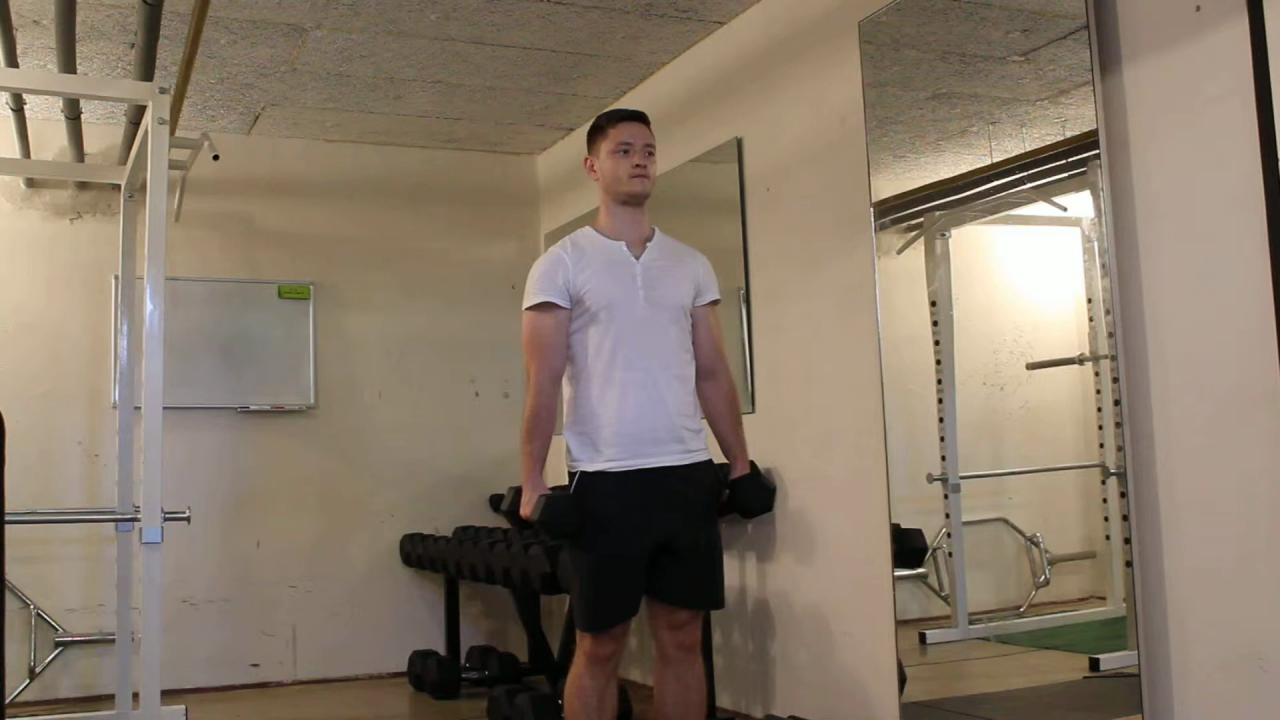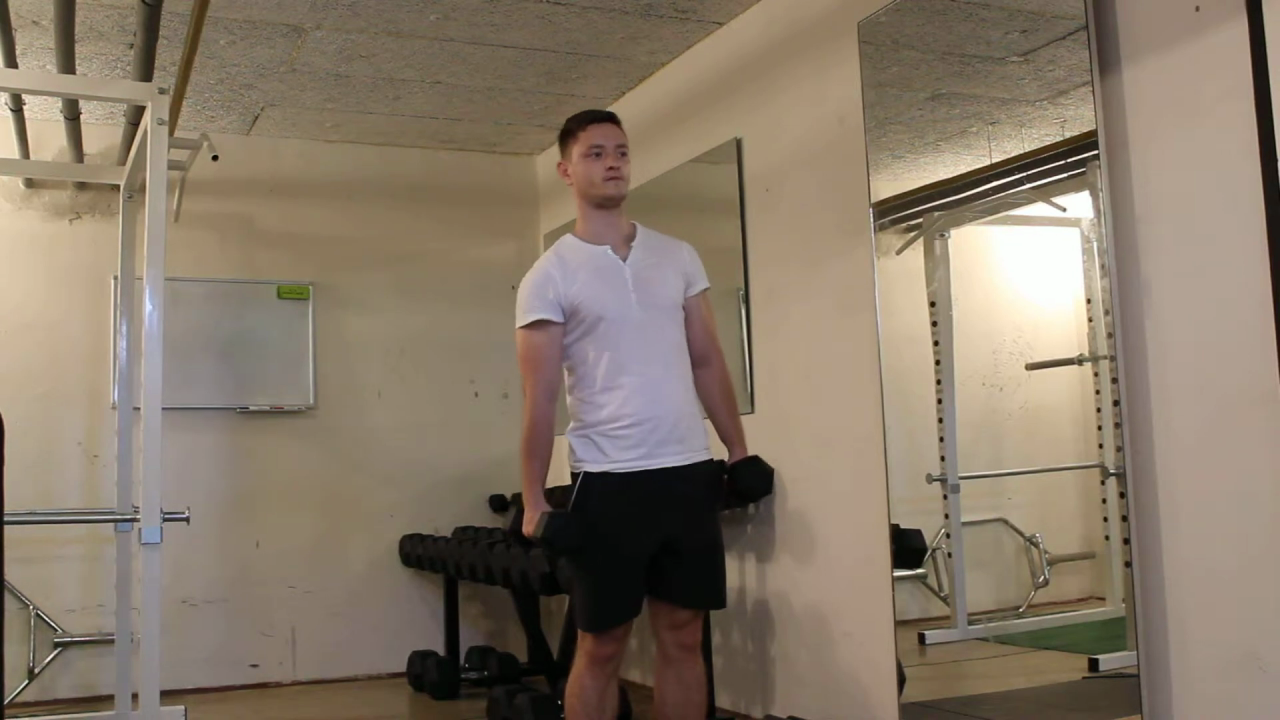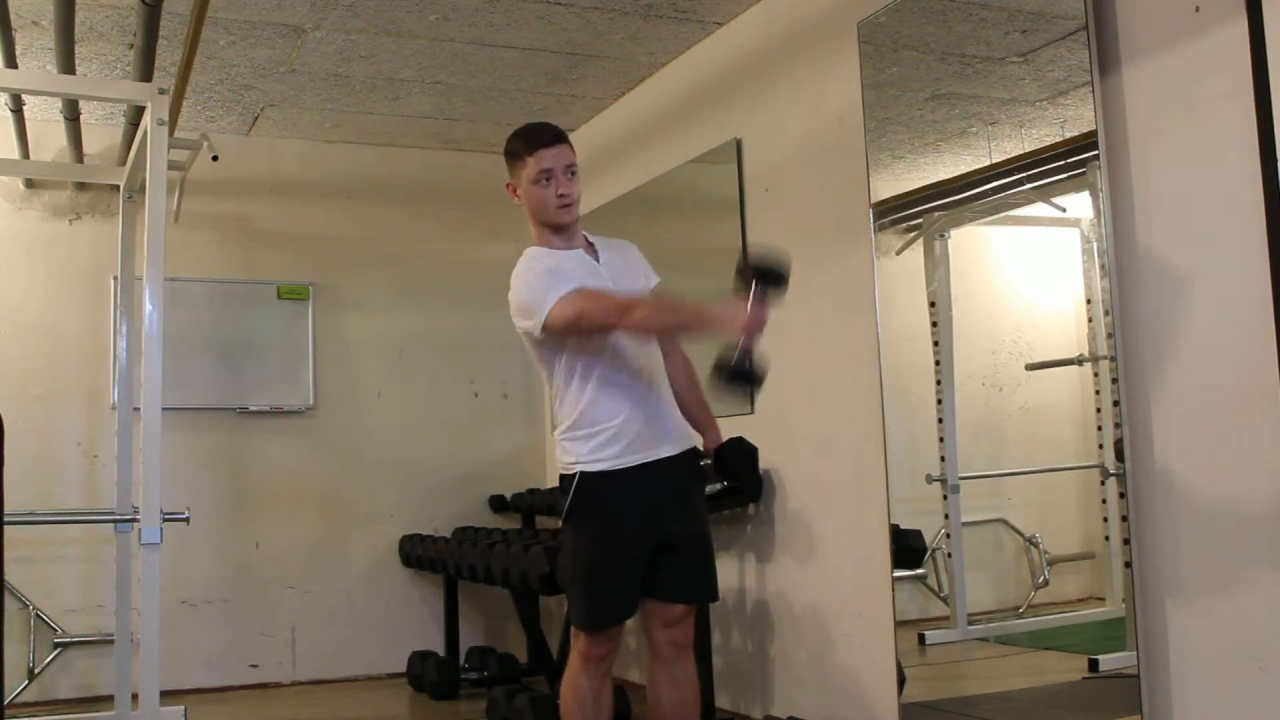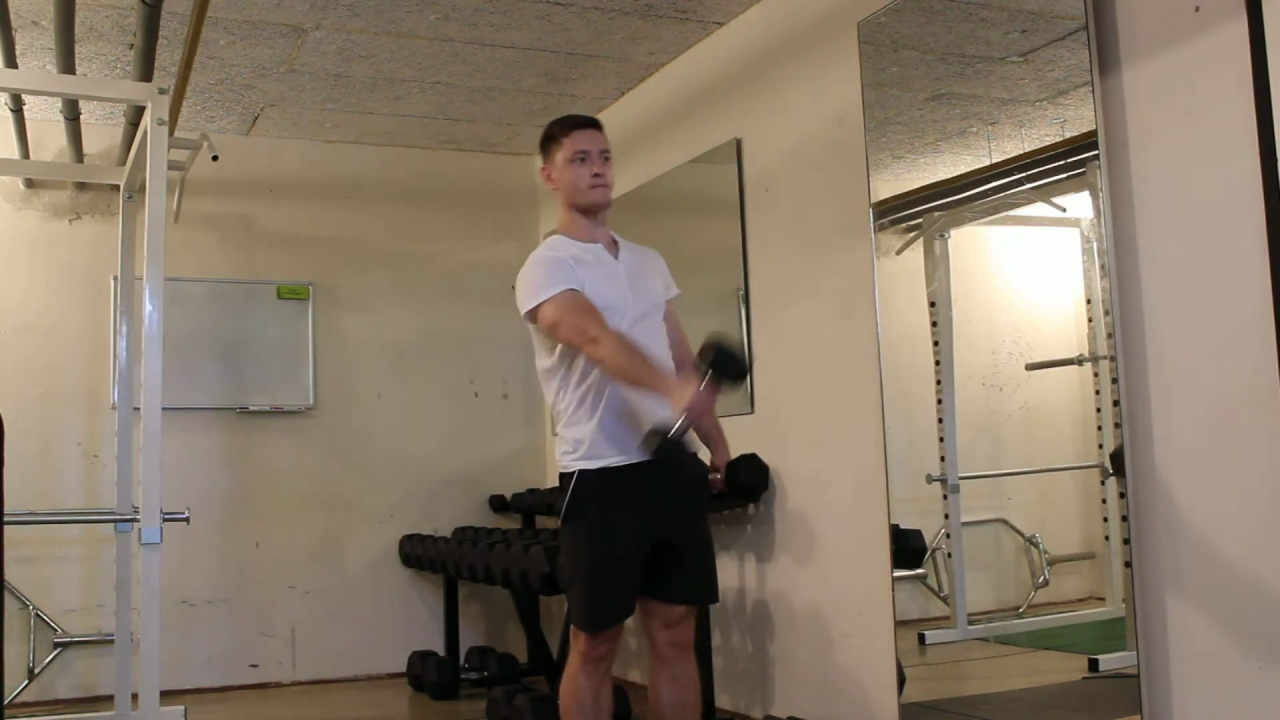
dt=1s
person 1, frame 1
left shoulder: (691, 264)
right shoulder: (562, 264)
left elbow: (713, 373)
right elbow: (543, 382)
left wrist: (741, 462)
right wrist: (532, 481)
left hip: (688, 474)
right hip: (606, 479)
left knee: (682, 637)
right knee: (600, 645)
person 1, frame 2
left shoulder: (677, 255)
right shoulder: (550, 277)
left elbow: (707, 362)
right elbow: (540, 398)
left wrist: (739, 447)
right wrist: (533, 500)
left hip: (690, 473)
right hip: (610, 481)
left knee: (683, 635)
right knee: (602, 645)
person 1, frame 3
left shoulder: (620, 255)
right shoulder: (534, 282)
left elbow: (668, 352)
right elbow: (629, 314)
left wrist: (710, 430)
right wrist: (718, 317)
left hip: (672, 464)
right hip: (604, 479)
left knee: (674, 632)
right knee: (595, 645)
person 1, frame 4
left shoulder: (649, 261)
right shoulder: (547, 268)
right elbow: (599, 342)
left wrist: (719, 449)
right wrist: (668, 388)
left hip: (671, 469)
right hip: (603, 474)
left knee: (676, 634)
right knee: (595, 644)
